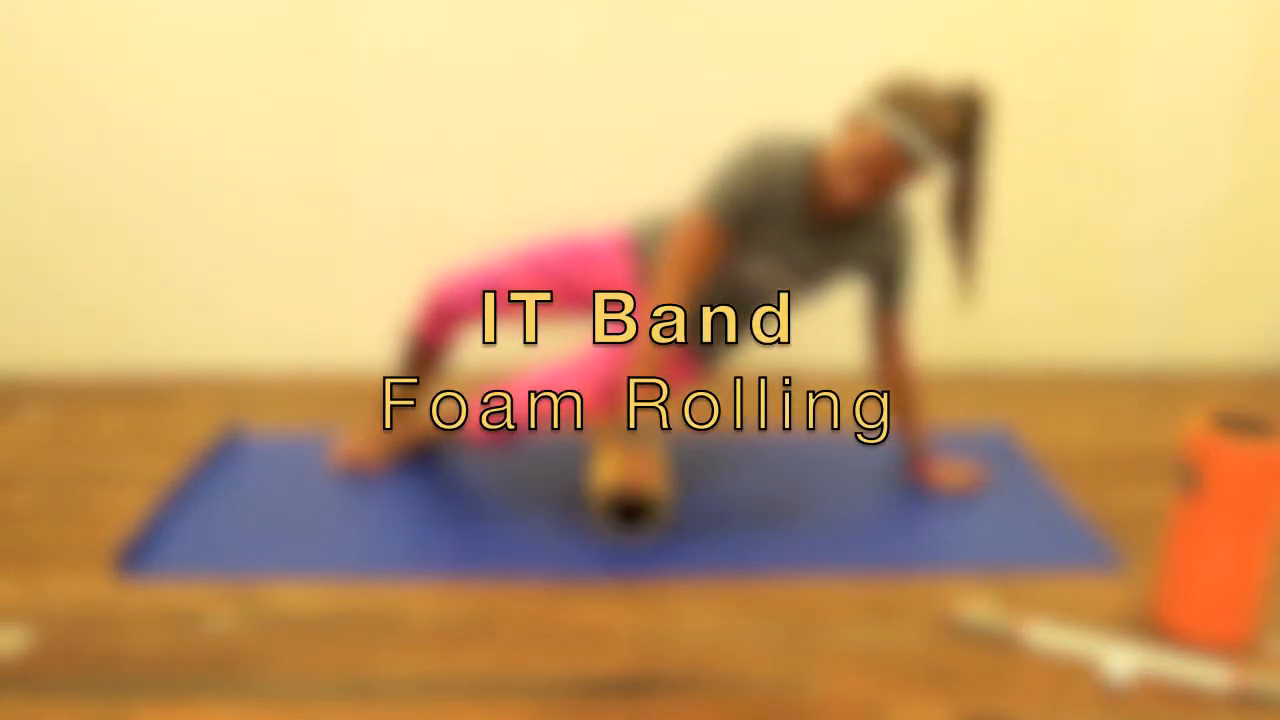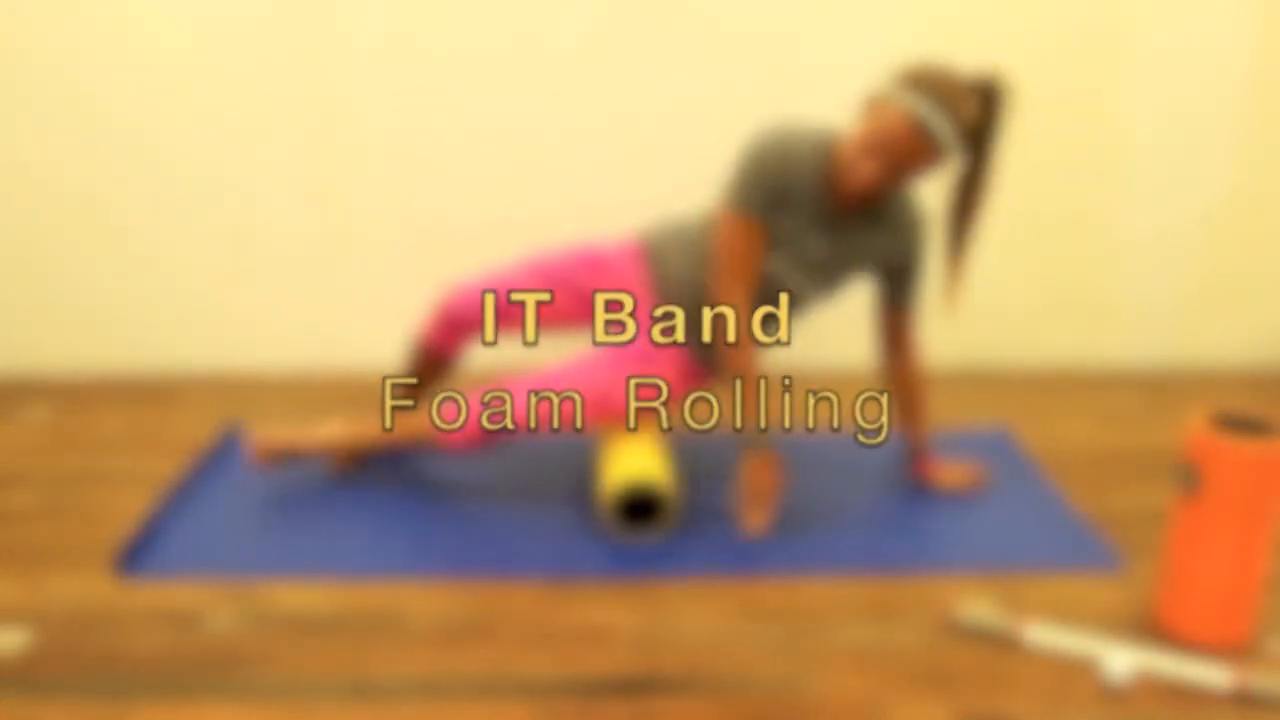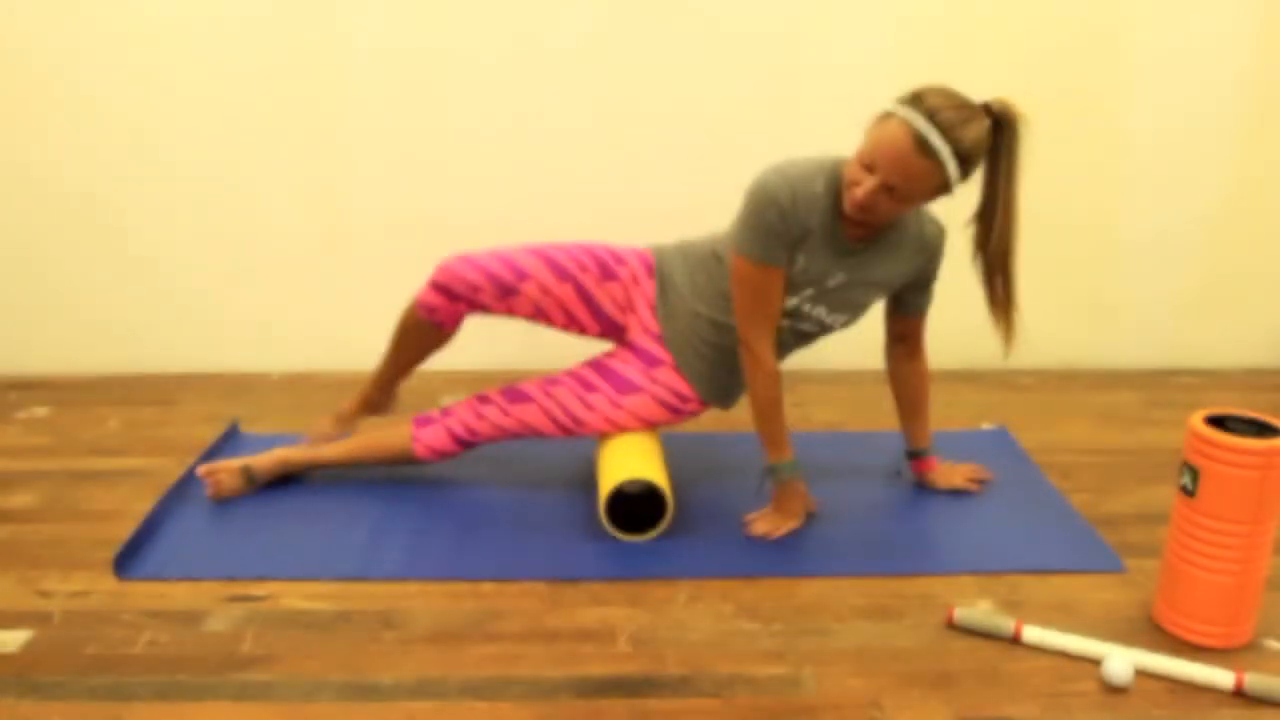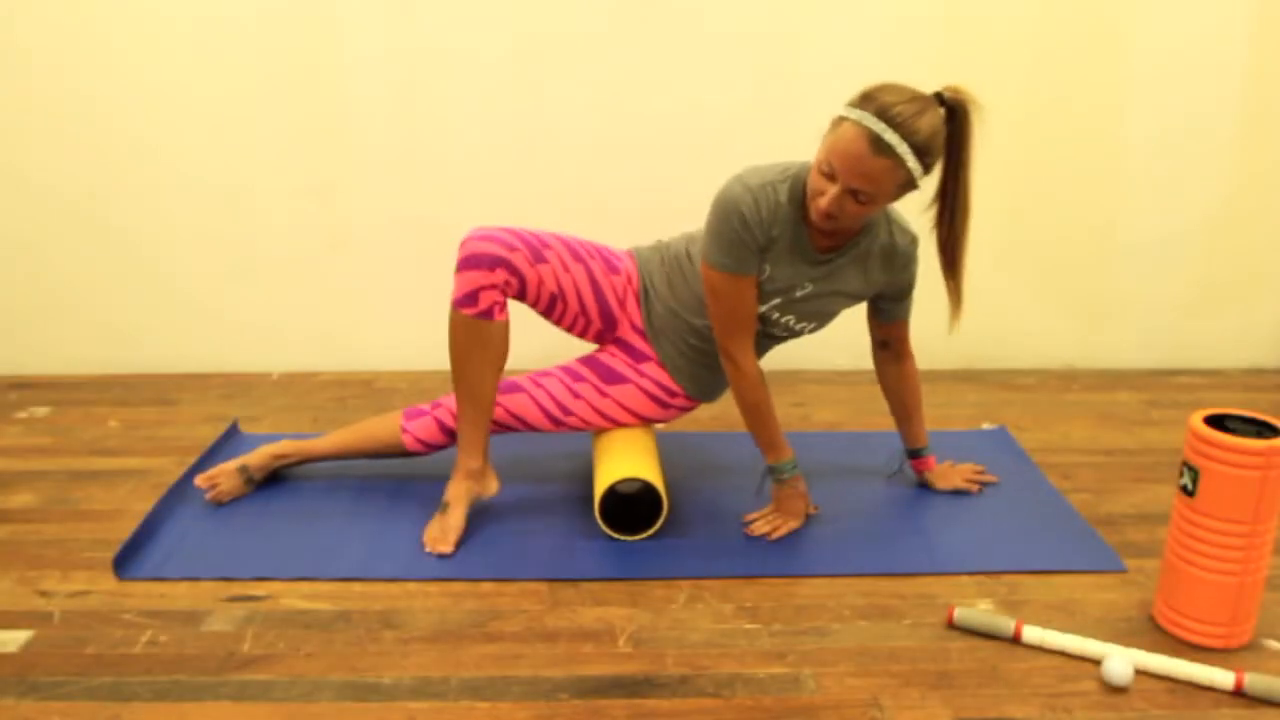
dt=0.5s
person 1, frame 1
left shoulder: (882, 238)
right shoulder: (765, 165)
left elbow: (890, 351)
right elbow: (665, 295)
left wrist: (920, 459)
right wrist: (630, 431)
left hip: (685, 344)
right hip: (631, 262)
left knee: (506, 414)
right knee: (449, 299)
left ankle: (414, 434)
right ankle: (395, 415)
person 1, frame 2
left shoulder: (897, 233)
right shoulder: (779, 158)
left elbow: (898, 348)
right elbow: (731, 304)
left wrist: (922, 457)
right wrist: (757, 444)
left hip: (681, 354)
right hip: (643, 274)
right knee: (462, 312)
left ankle: (352, 440)
right ankle: (393, 417)
person 1, frame 3
left shoulder: (920, 247)
right shoulder: (787, 193)
left elbow: (904, 351)
right elbow: (758, 346)
left wrist: (922, 459)
right wrist: (785, 476)
left hip: (682, 377)
right hip: (645, 287)
left knee: (476, 423)
right knee: (458, 282)
left ankle: (294, 459)
right ankle: (376, 395)
person 1, frame 4
left shoulder: (890, 253)
right shoulder: (751, 200)
left elbow: (893, 354)
right elbow: (740, 356)
left wrist: (923, 459)
right wrist: (786, 472)
left hip: (666, 374)
right hip: (627, 290)
left knee: (472, 411)
right knee: (487, 255)
right ankle: (472, 468)
